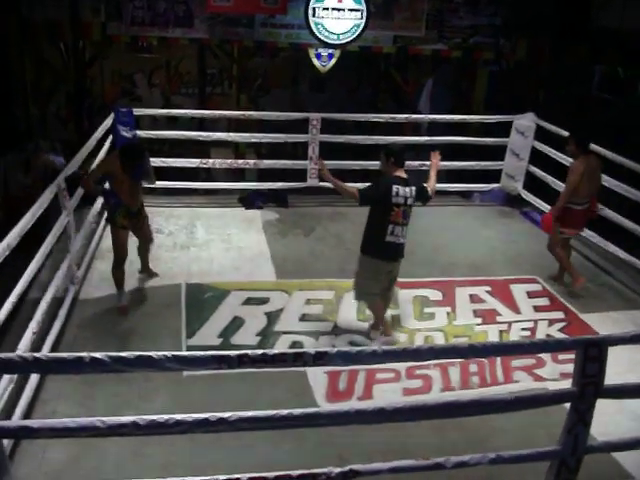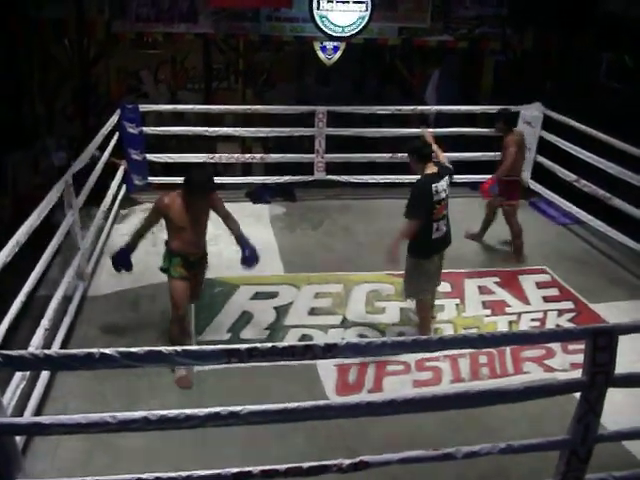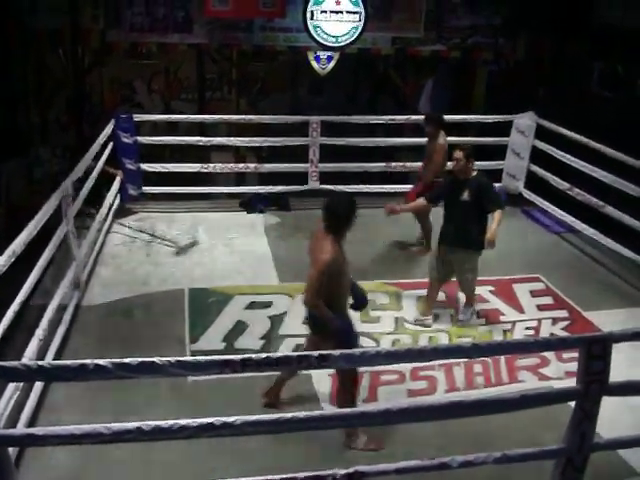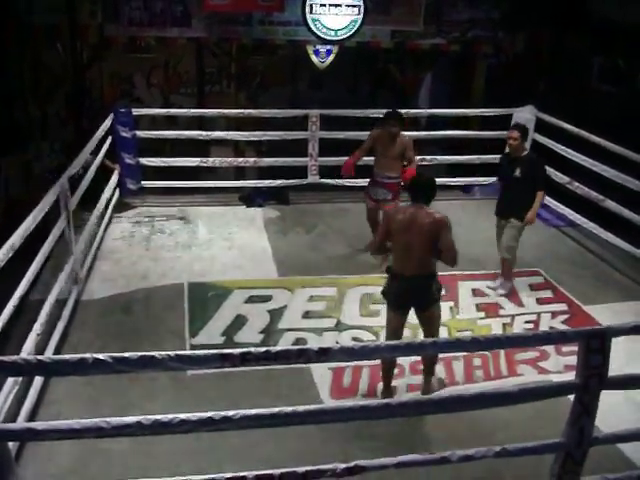
dt=1s
person 1, frame 1
left shoulder: (140, 159)
right shoulder: (111, 163)
left elbow: (151, 180)
right elbow: (86, 182)
left wrist: (144, 173)
right wrist: (104, 192)
left hip: (137, 209)
right hip: (119, 213)
left knee: (147, 241)
right knee: (120, 258)
left ankle: (145, 268)
right ankle: (121, 296)
person 1, frame 2
left shoulder: (209, 197)
right shoulder: (167, 203)
left elbow: (227, 217)
right elbow: (146, 227)
left wrist: (244, 242)
right wrist: (128, 249)
left hip: (200, 258)
right hip: (177, 261)
left knee: (190, 301)
right knee: (179, 314)
left ankle: (182, 330)
right ankle: (180, 364)
person 1, frame 3
left shoulder: (322, 234)
right shoulder: (328, 256)
right elbow: (310, 299)
left wrist: (349, 285)
right wrist: (336, 324)
left hip: (329, 312)
right hip: (327, 317)
left knee: (309, 355)
right knee: (349, 377)
left ankle: (272, 394)
right ankle: (353, 436)
person 1, frame 4
left shoulder: (392, 215)
right shoulder: (439, 220)
left elbow: (375, 248)
right elbow: (451, 259)
right wrist: (433, 251)
left hip: (397, 283)
right hip: (425, 286)
left knee: (392, 340)
right knee: (431, 338)
left ankle: (386, 390)
right ankle: (427, 383)
person 2, frame 1
left shoulder: (385, 184)
right shoulder: (414, 187)
left elbow: (359, 196)
right elbow: (430, 192)
left wrist: (330, 179)
right wrist: (433, 168)
left hip: (375, 250)
right hip: (396, 250)
left knee: (367, 292)
right knee: (386, 292)
left ankle: (387, 333)
right ankle: (377, 328)
person 2, frame 2
left shoulder: (422, 186)
right shoulder: (444, 172)
left elbow: (414, 220)
right elbow: (443, 160)
left wrist: (396, 243)
right wrist: (431, 143)
left hip: (423, 246)
right hip: (441, 239)
left knee: (420, 288)
right knee: (431, 281)
left ankle: (424, 333)
right ankle: (429, 312)
person 2, frame 3
left shoulder: (482, 184)
right shoulder: (450, 182)
left elbow: (497, 209)
right elbow: (428, 200)
left wrist: (493, 229)
right wrist: (402, 208)
left hip: (469, 243)
right hip: (447, 239)
left knee: (466, 280)
right knee: (436, 275)
left ankle: (469, 305)
right ankle: (426, 314)
person 2, frame 4
left shoulder: (533, 162)
right shoulder: (505, 159)
left elbow: (541, 189)
left wrist: (533, 211)
left hip: (519, 213)
right hip: (502, 210)
left knee: (507, 248)
right knee: (503, 248)
left ankle: (507, 280)
right ankle: (503, 277)
person 3, frame 1
left shoulder: (578, 165)
right shoulder: (594, 161)
left elbow: (568, 190)
right elbow: (596, 184)
left wrist: (554, 210)
right wrist: (592, 201)
left hip: (571, 210)
right hip: (583, 209)
left knee: (554, 245)
right knee: (563, 242)
left ankle: (575, 277)
right ankle: (560, 275)
person 3, frame 2
left shoulder: (511, 139)
right shoulder: (517, 134)
left elbow: (510, 161)
left wrist: (495, 178)
left hip: (509, 182)
right hip: (511, 180)
left knee: (510, 218)
right knee: (491, 206)
left ankle: (519, 254)
right ankle: (480, 234)
person 3, frame 3
left shoulder: (440, 143)
right shoulder: (434, 137)
left elbow: (434, 169)
left wrist: (418, 187)
left hip: (431, 182)
right hip: (425, 178)
left knee: (422, 214)
left ankle: (427, 246)
right ankle: (424, 235)
person 3, frame 4
left shoulder: (405, 142)
right shoulder: (376, 134)
left elbow: (412, 161)
right elbow: (362, 150)
left wrist: (411, 170)
right wrist: (352, 161)
left hip: (392, 184)
right hip: (376, 180)
right knee: (371, 216)
